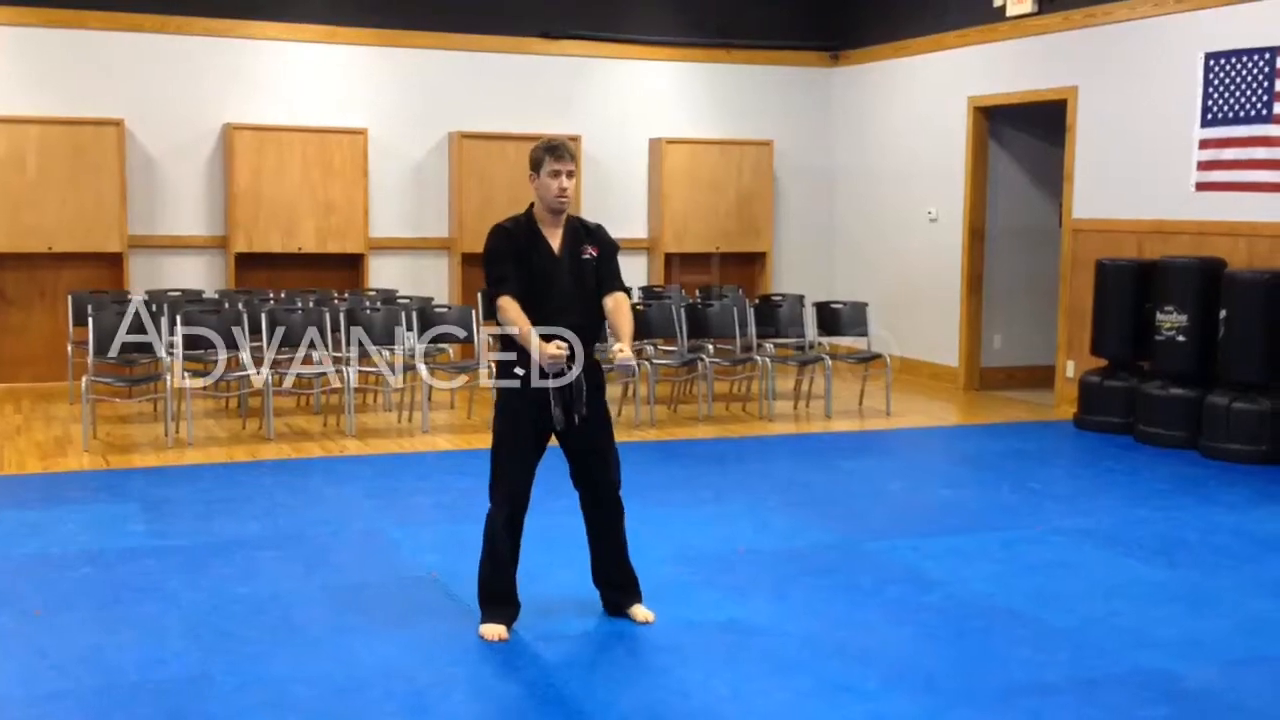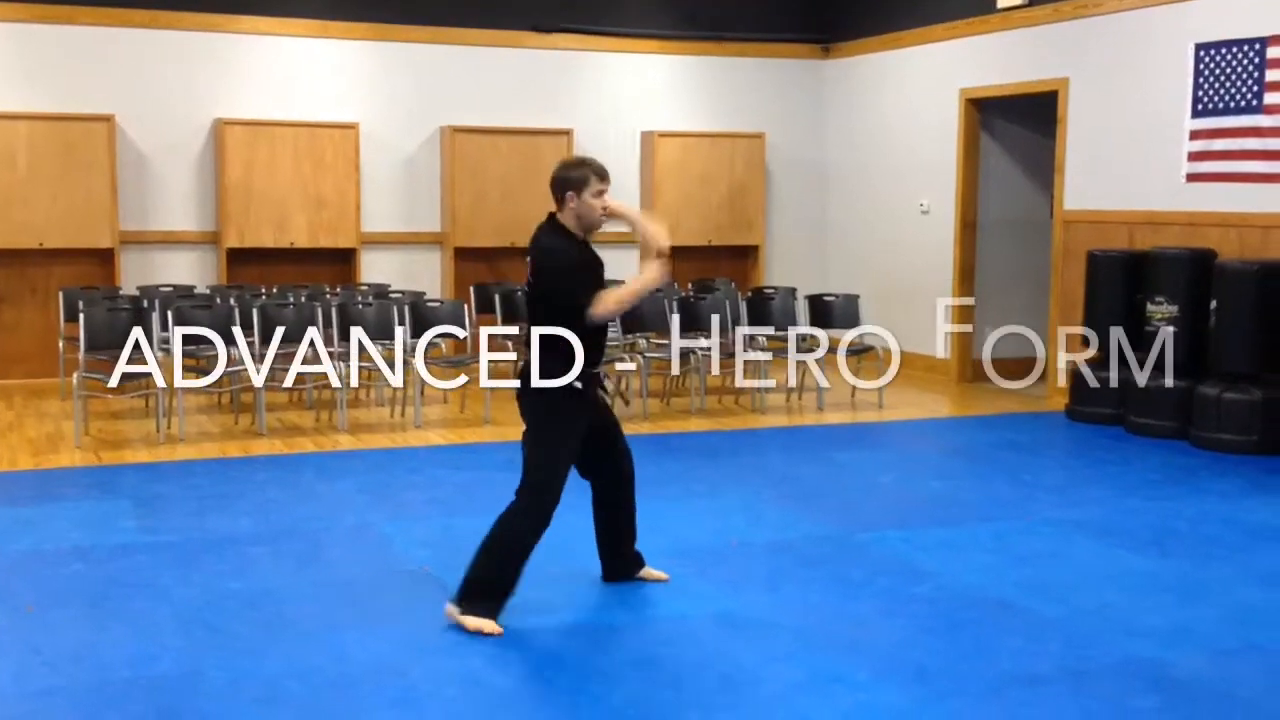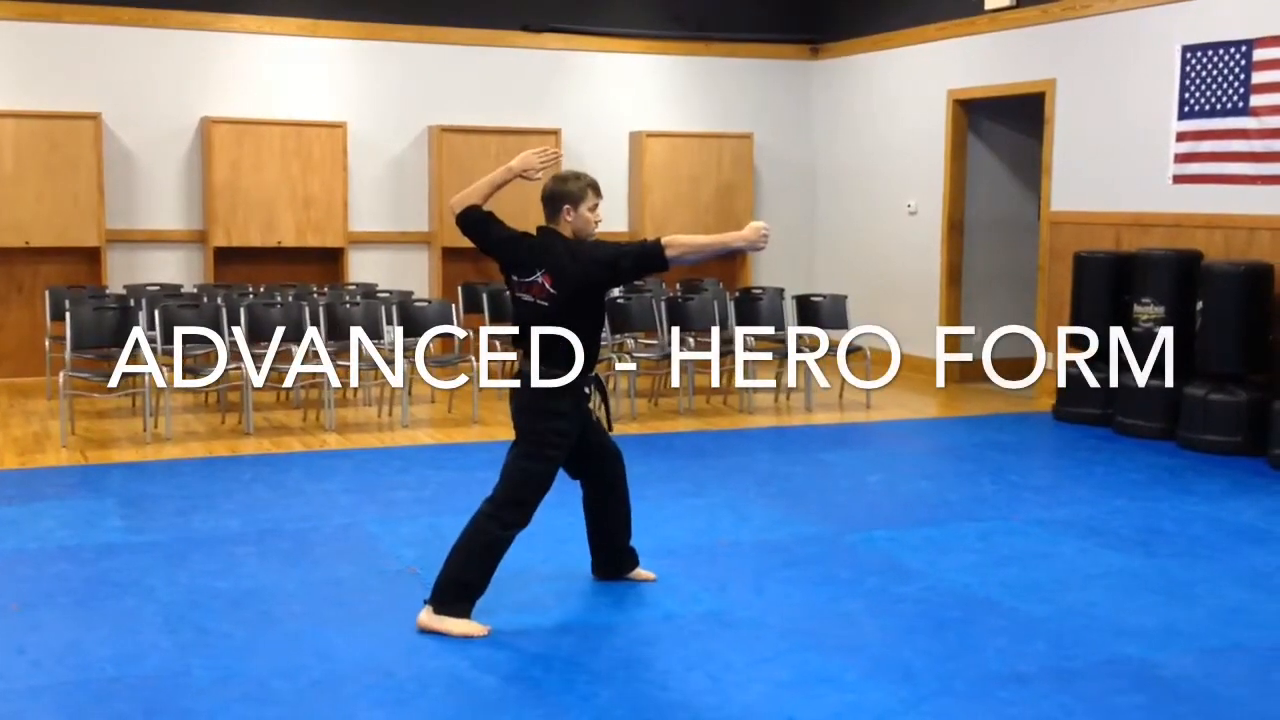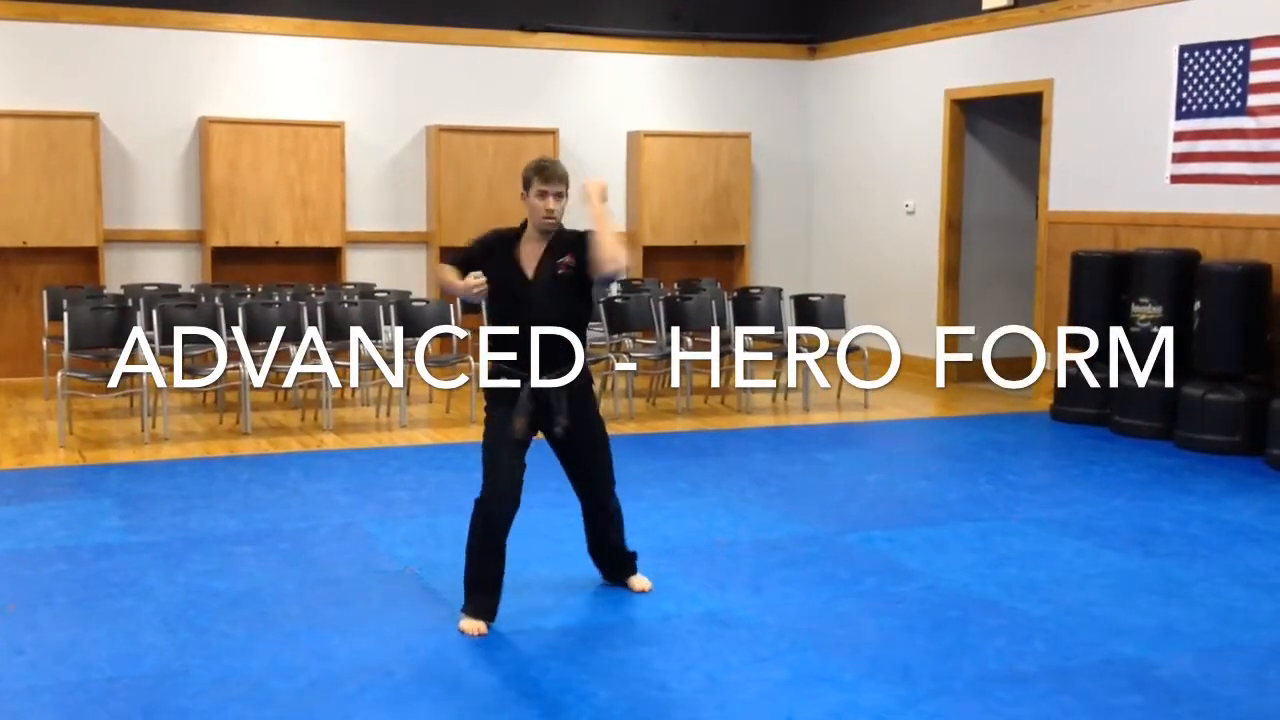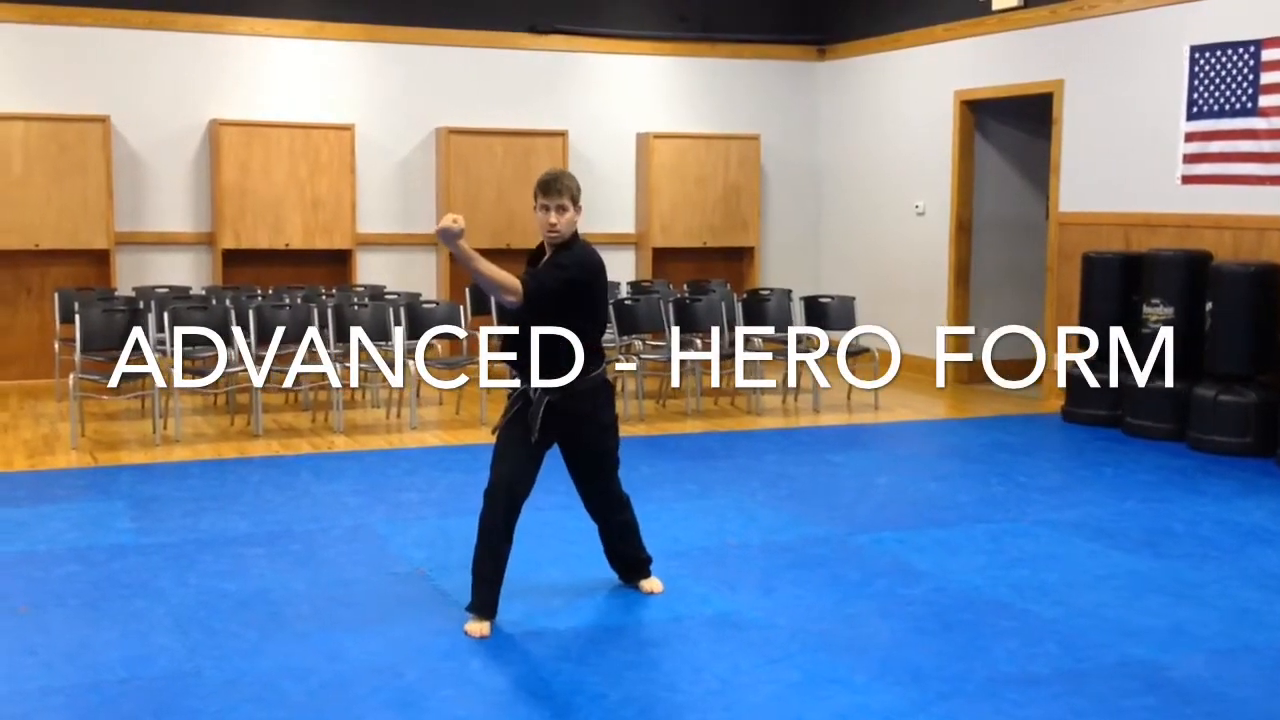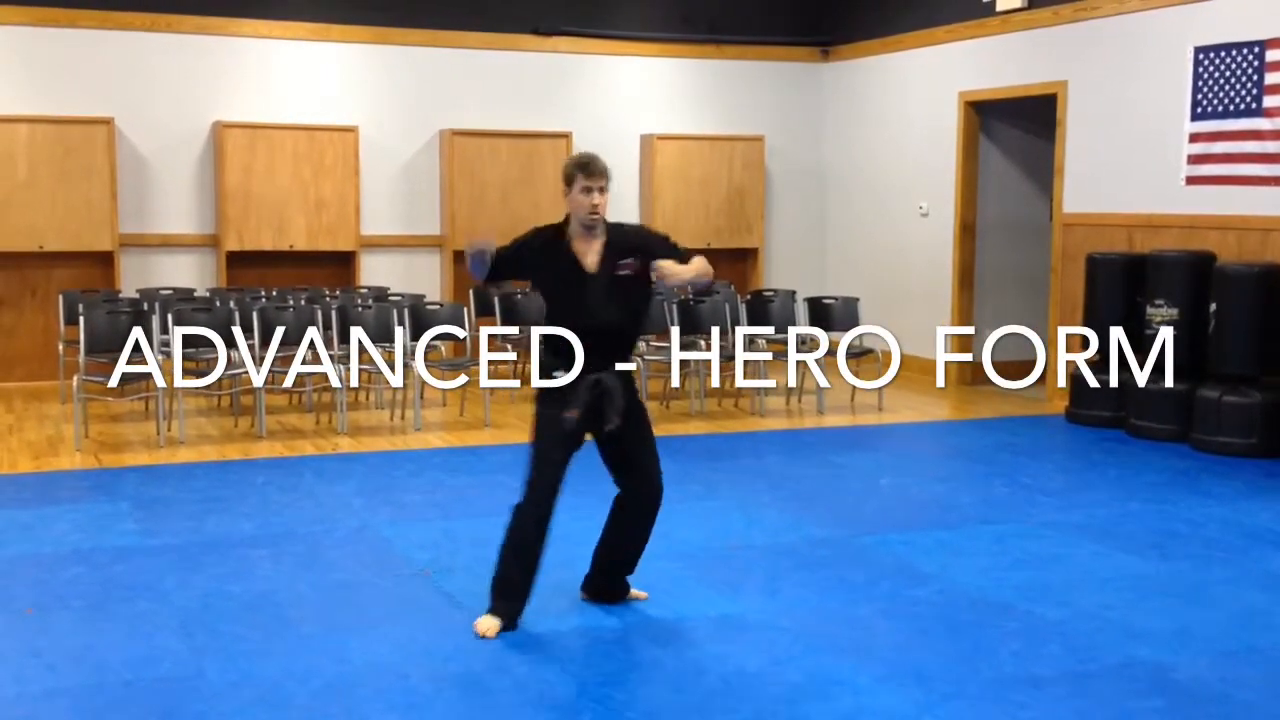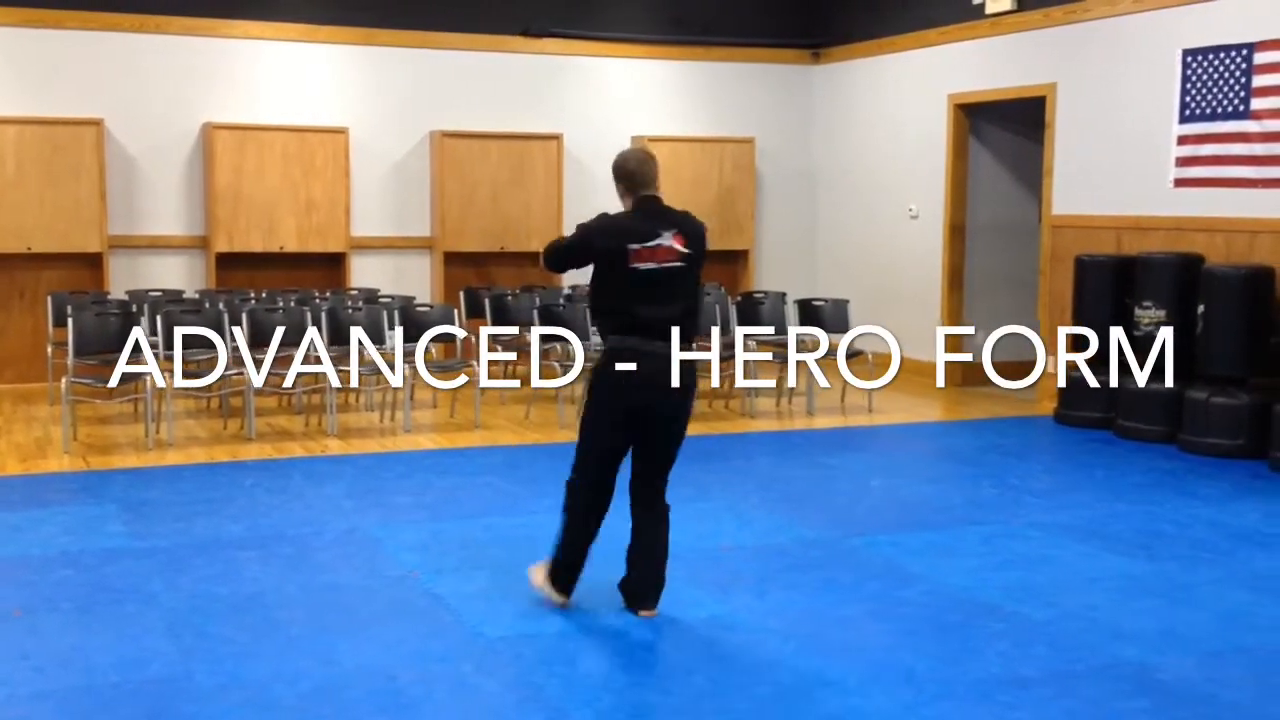
dt=0.7s
person 1, frame 1
left shoulder: (595, 238)
right shoulder: (507, 237)
left elbow: (614, 296)
right elbow: (506, 302)
left wrist: (624, 344)
right wrist: (538, 347)
left hip: (583, 379)
right hip: (524, 380)
left knee: (604, 489)
right knee: (508, 497)
left ankle: (622, 596)
right ankle: (497, 608)
person 1, frame 2
left shoulder: (569, 229)
right shoulder: (558, 250)
left elbow: (603, 208)
right elbow: (599, 308)
left wrist: (645, 227)
right wrist: (649, 277)
left hip: (578, 384)
right hip: (553, 390)
left knee: (616, 468)
right knee: (537, 497)
left ankle: (622, 563)
right ankle: (474, 601)
person 1, frame 3
left shoulder: (519, 250)
right shoulder: (586, 261)
left elbow: (461, 208)
right elbow: (667, 250)
left wrist: (512, 169)
right wrist: (739, 240)
left hip: (547, 389)
right hip: (553, 397)
left knee: (605, 468)
right knee: (512, 502)
left ankle: (615, 562)
right ankle: (443, 607)
person 1, frame 4
left shoulder: (579, 244)
right shoulder: (497, 244)
left elbow: (609, 269)
right elbow: (447, 271)
left wrist: (597, 201)
right wrist: (463, 287)
left hip: (568, 388)
right hip: (511, 390)
left knee: (596, 485)
right knee: (497, 499)
left ankle: (618, 567)
right ankle: (478, 605)
person 1, frame 5
left shoulder: (582, 263)
right shoulder: (546, 254)
left elbow: (514, 294)
left wrist: (457, 246)
left hip: (582, 396)
right hip: (531, 395)
left knee: (604, 492)
right knee: (501, 497)
left ankle: (636, 568)
right ankle: (483, 607)
person 1, frame 6
left shoulder: (636, 240)
right shoulder: (543, 243)
left elbow: (702, 271)
right elbow: (485, 273)
left wrist: (681, 269)
right wrist: (480, 253)
left hip: (617, 386)
right hip: (563, 386)
left knee: (644, 489)
right knee: (539, 496)
left ankle: (605, 584)
right ankle: (503, 606)
person 1, frame 7
left shoulder: (607, 229)
right shoulder: (691, 227)
left elbow: (549, 259)
left hip: (624, 368)
right hip: (677, 371)
left knee: (591, 480)
right knee: (650, 487)
left ankle: (562, 580)
right ankle: (643, 594)
